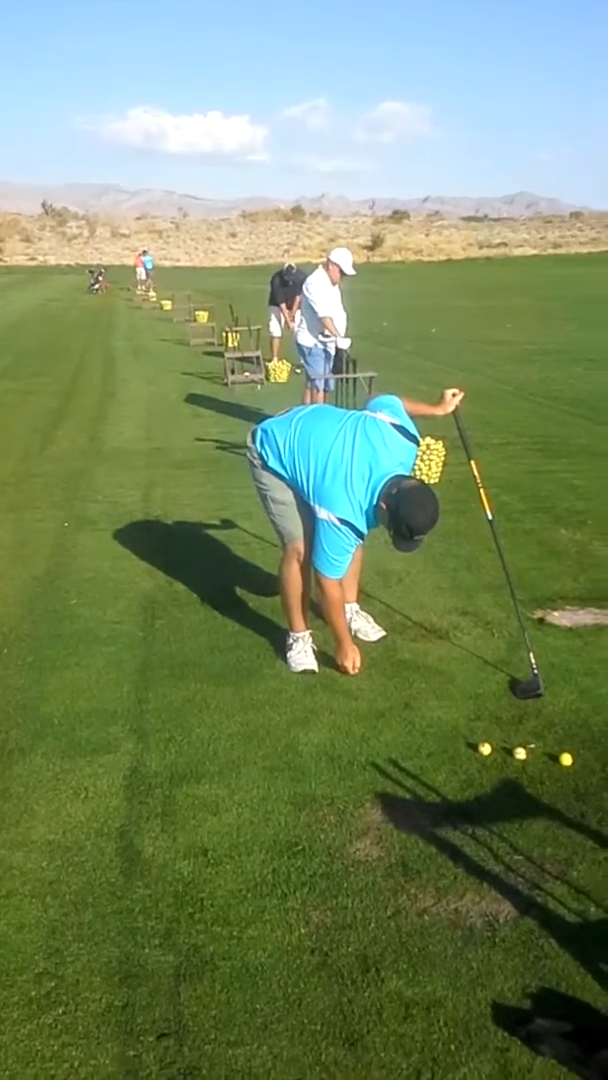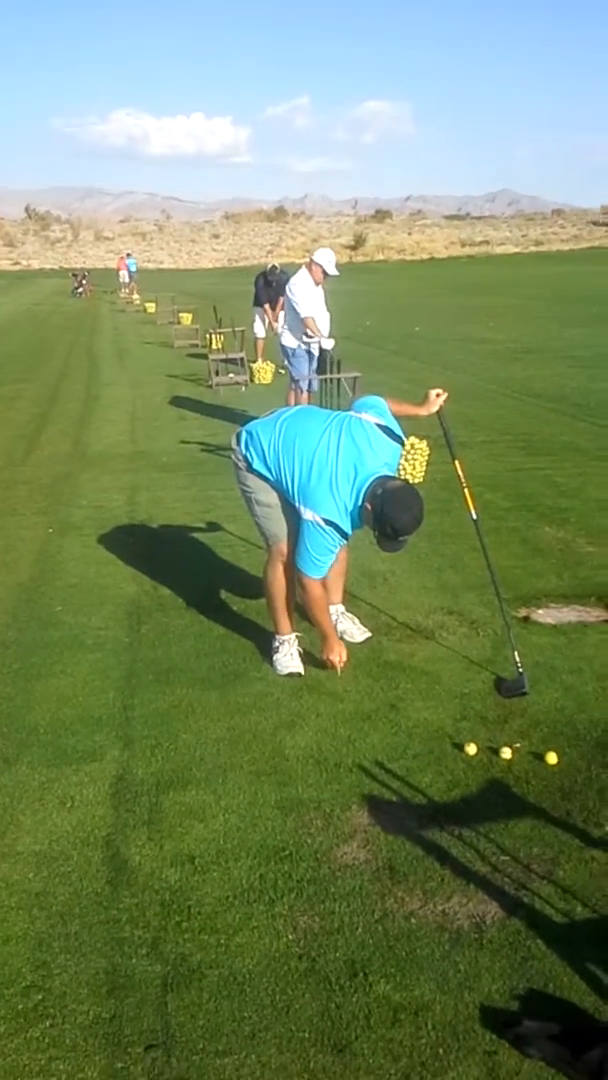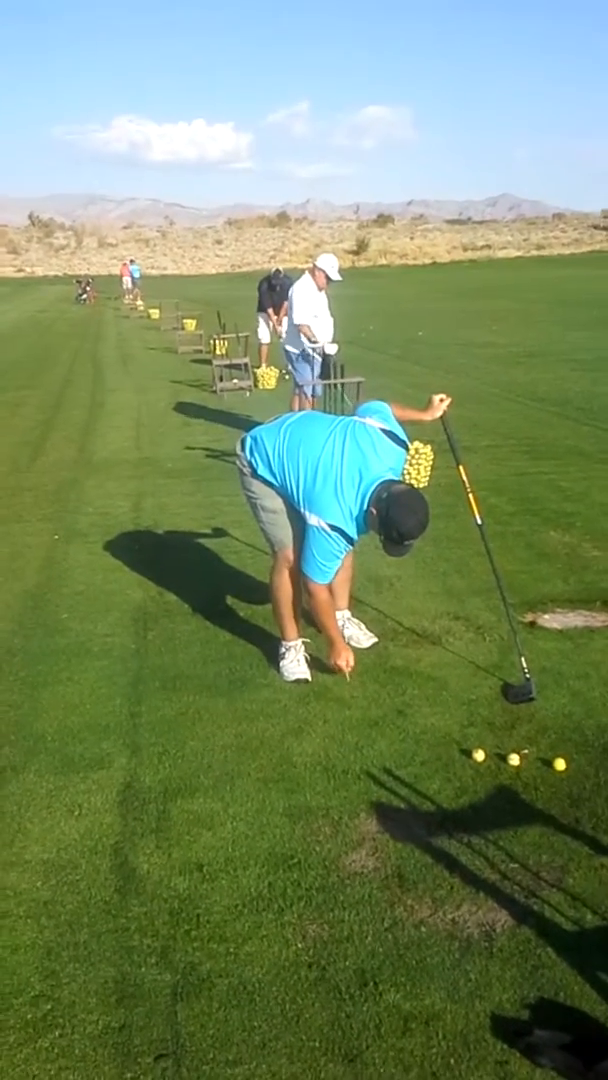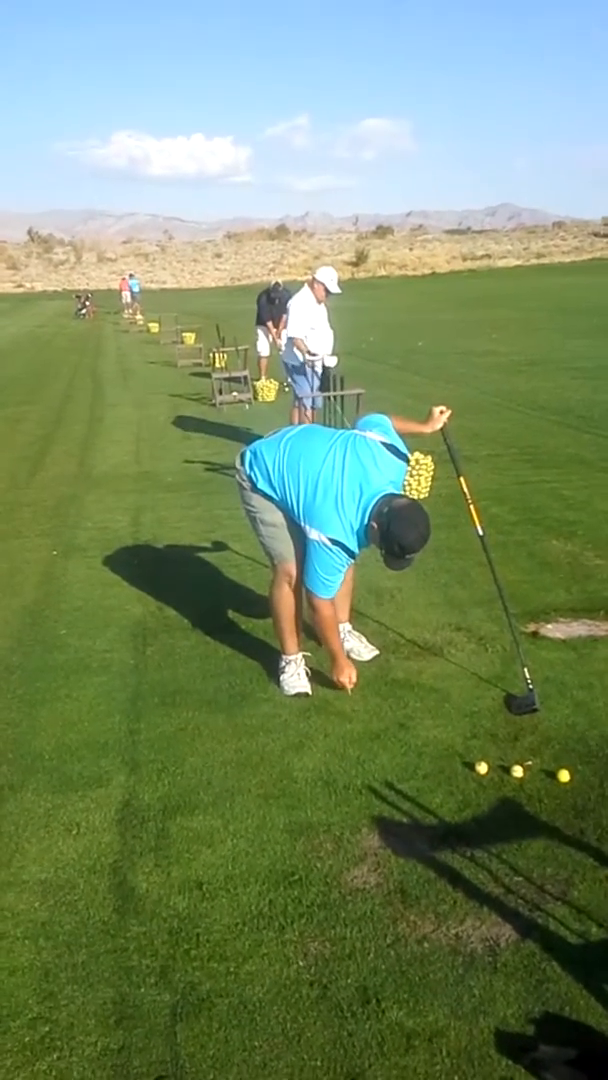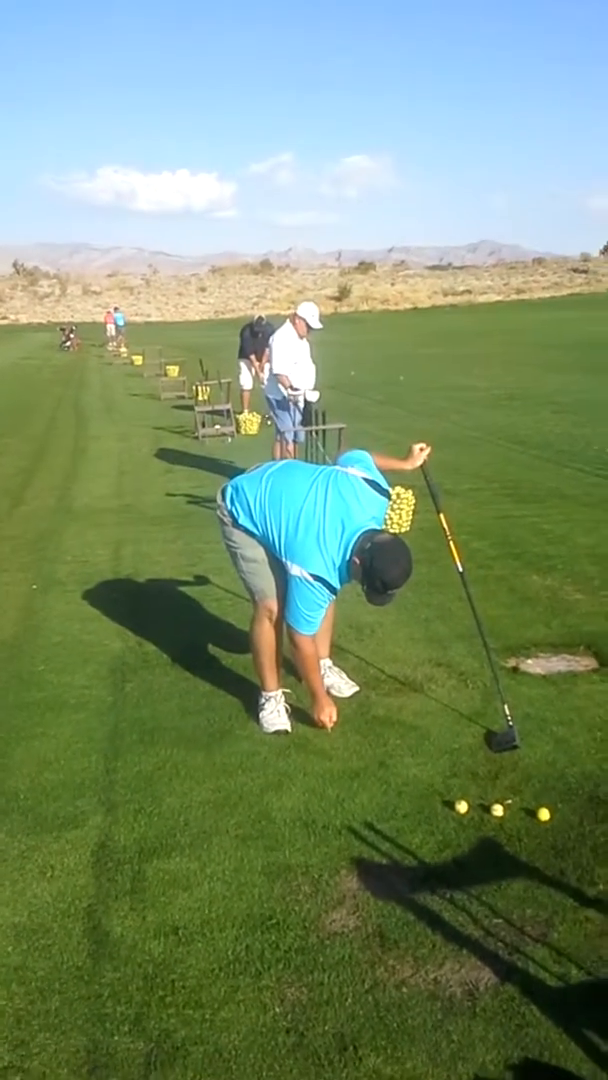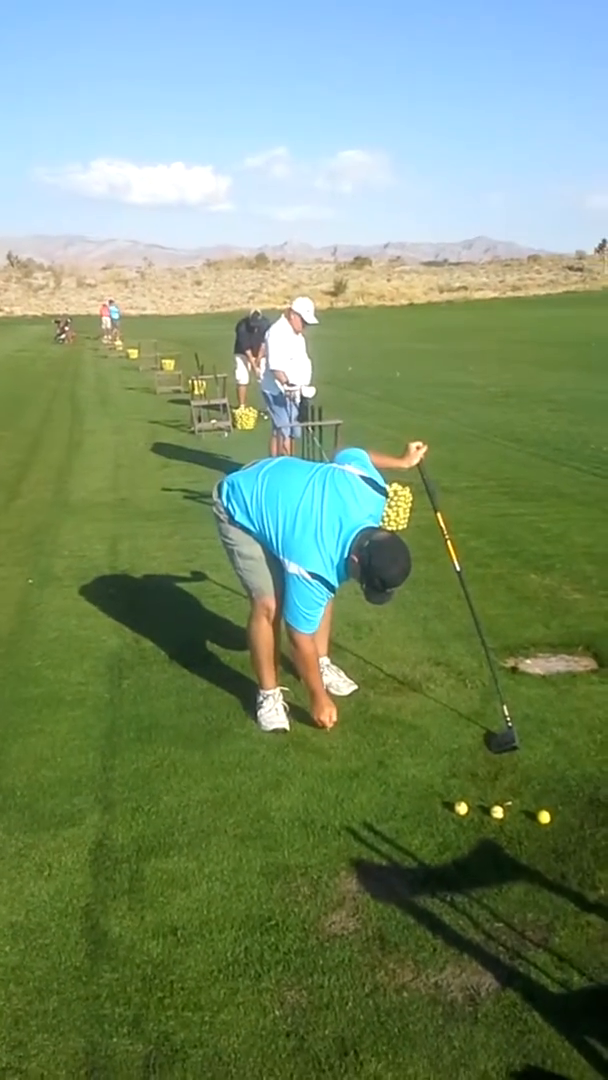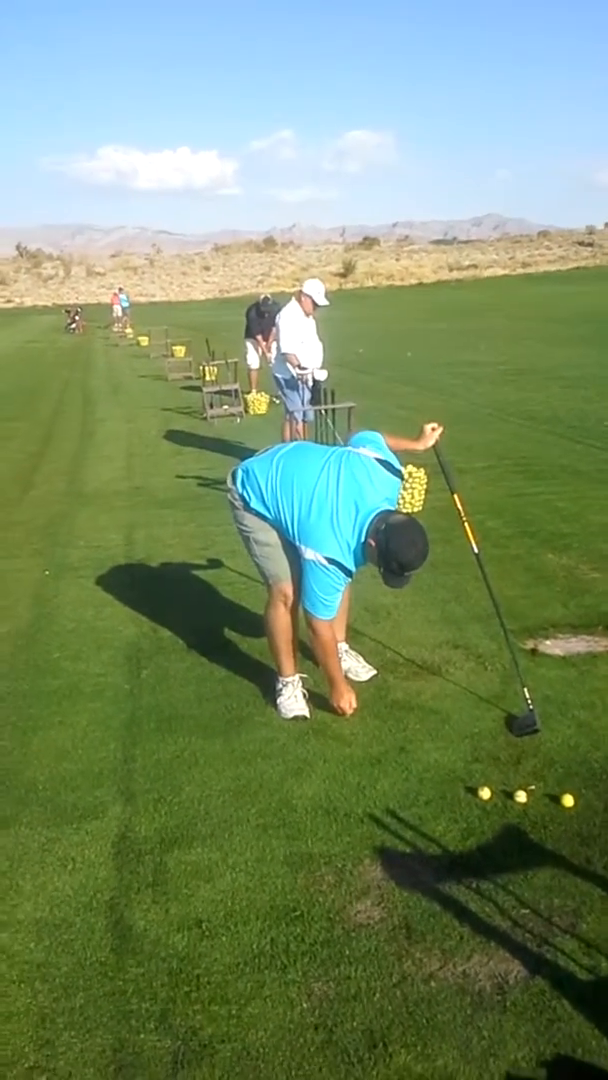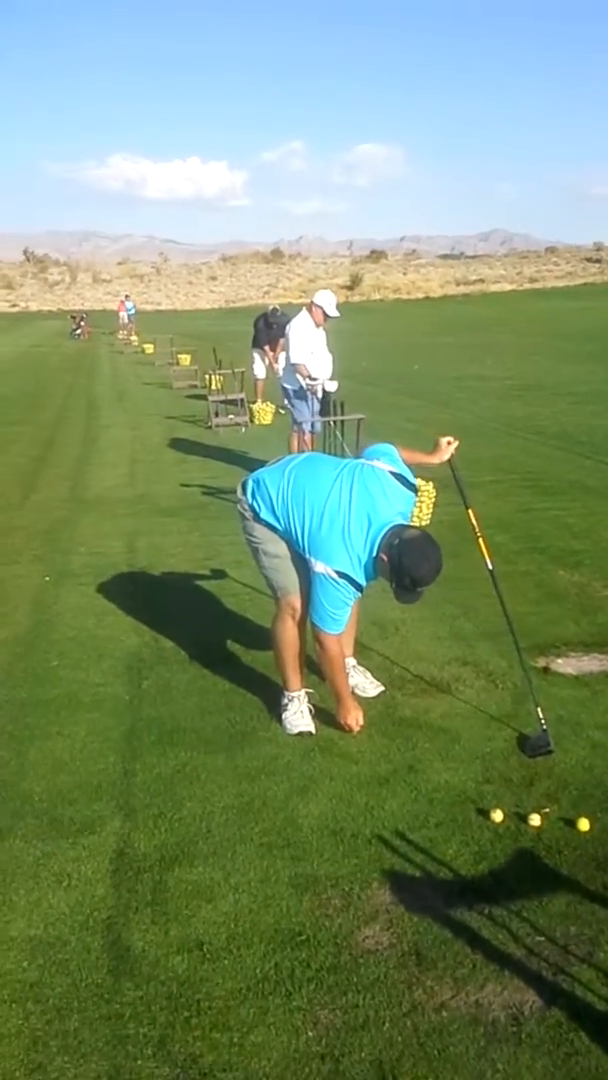
dt=0.2s
person 1, frame 1
left shoulder: (405, 442)
right shoulder: (342, 514)
left elbow: (384, 401)
right elbow: (328, 582)
left wrist: (438, 409)
right wrist: (344, 644)
right hip: (272, 454)
left knee: (352, 539)
right knee: (300, 548)
left ankle: (350, 610)
right ankle: (298, 637)
person 1, frame 2
left shoulder: (389, 442)
right shoulder: (327, 515)
left elbow: (368, 402)
right elbow: (310, 581)
left wrist: (421, 409)
right wrist: (330, 640)
right hip: (257, 456)
left knee: (337, 540)
right knee: (284, 550)
left ankle: (335, 611)
right ankle: (284, 639)
person 1, frame 3
left shoulder: (394, 447)
right shoulder: (332, 520)
left elbow: (373, 407)
right elbow: (316, 587)
left wrist: (425, 414)
right wrist: (337, 645)
right hip: (262, 463)
left knee: (343, 545)
right knee: (290, 556)
left ankle: (341, 616)
right ankle: (290, 645)
person 1, frame 4
left shoulder: (395, 459)
right shoulder: (334, 534)
left elbow: (372, 421)
right elbow: (320, 603)
left wrist: (425, 426)
right wrist: (339, 661)
right hip: (261, 476)
left knee: (344, 558)
right knee: (290, 570)
left ankle: (343, 629)
right ankle: (291, 659)
person 1, frame 5
left shoulder: (376, 495)
right shoulder: (315, 570)
left elbow: (354, 456)
right elbow: (301, 639)
left wrist: (406, 463)
right wrist: (320, 699)
left hip: (278, 482)
right hip: (242, 512)
left knee: (324, 595)
right knee: (271, 606)
left ankle: (323, 666)
right ankle: (270, 696)
person 1, frame 6
left shoulder: (373, 493)
right shoulder: (313, 568)
left elbow: (350, 455)
right elbow: (301, 638)
left wrist: (402, 461)
right wrist: (319, 699)
right hip: (238, 508)
left knee: (322, 593)
right knee: (269, 604)
left ankle: (321, 664)
right ankle: (268, 695)
person 1, frame 7
left shoulder: (388, 476)
right shoulder: (330, 553)
left elbow: (365, 438)
right elbow: (319, 625)
left wrist: (417, 443)
right wrist: (338, 686)
right hip: (253, 495)
left knee: (338, 580)
right knee: (286, 591)
left ankle: (339, 650)
right ankle: (287, 682)
person 1, frame 8
left shoulder: (402, 489)
right shoulder: (340, 566)
left elbow: (379, 450)
right elbow: (327, 639)
left wrist: (432, 457)
right wrist: (345, 703)
right hip: (263, 506)
left knee: (348, 593)
right knee: (294, 604)
left ankle: (347, 665)
right ankle: (293, 697)
